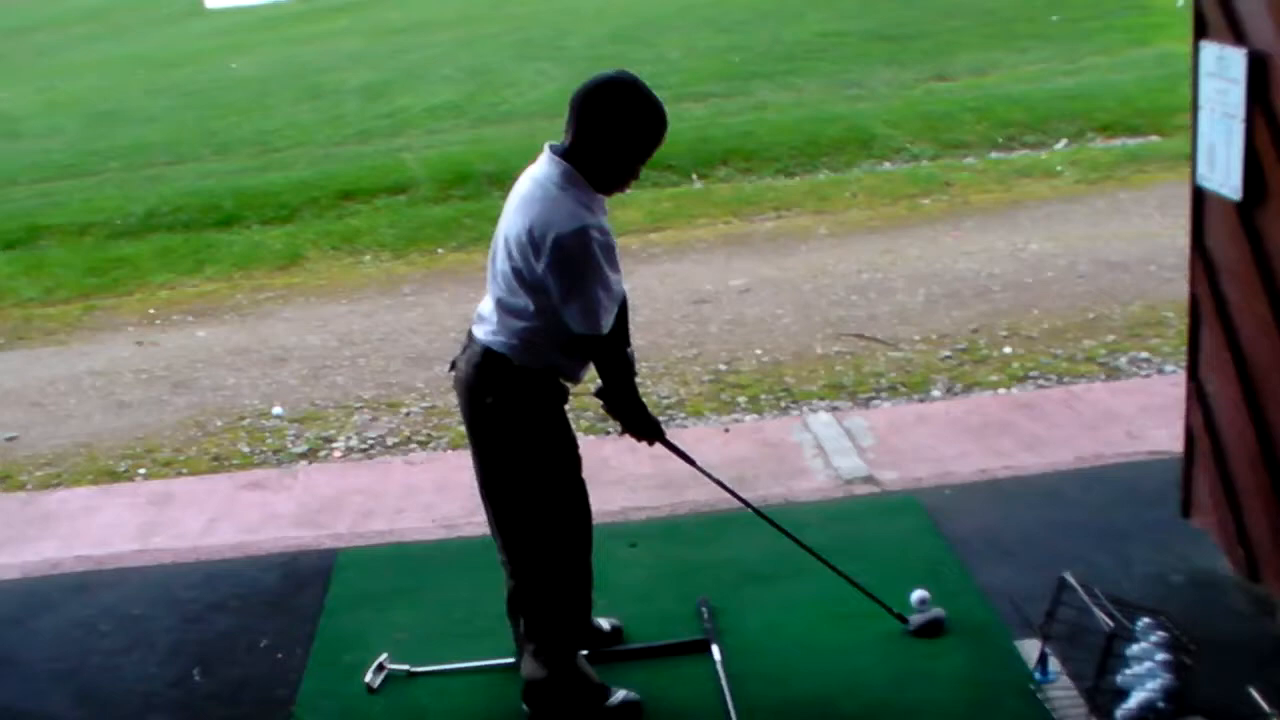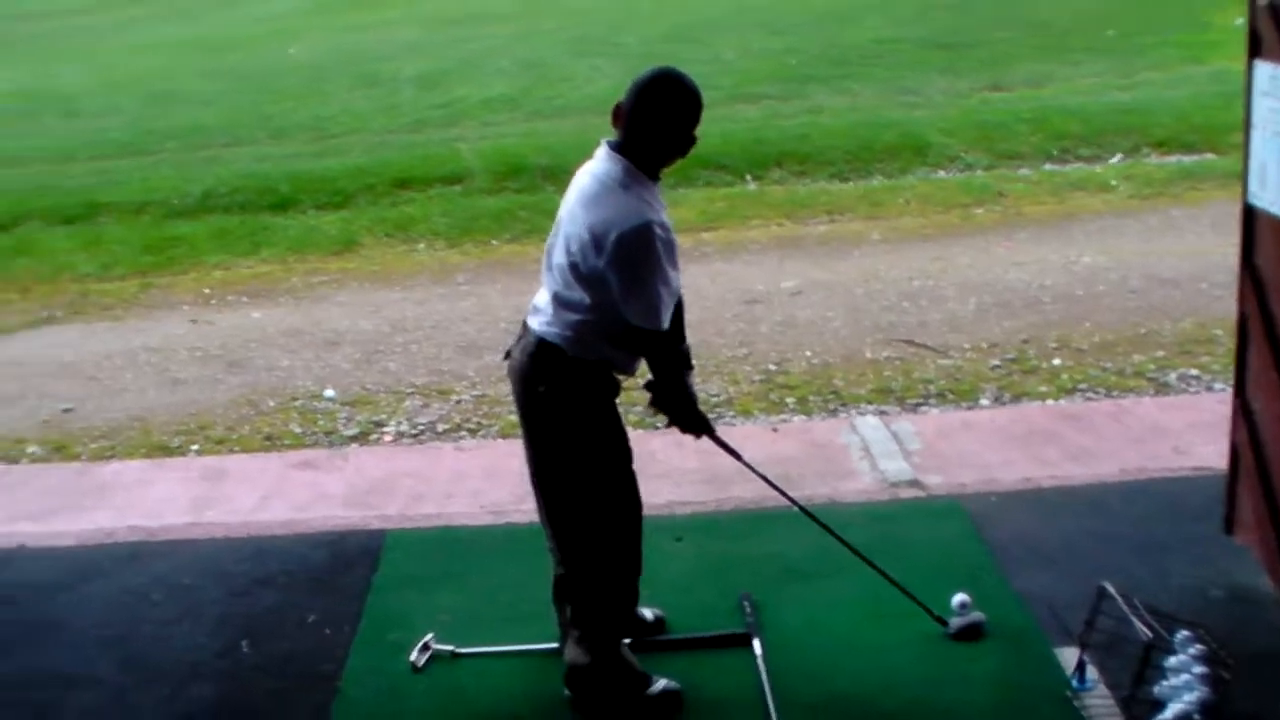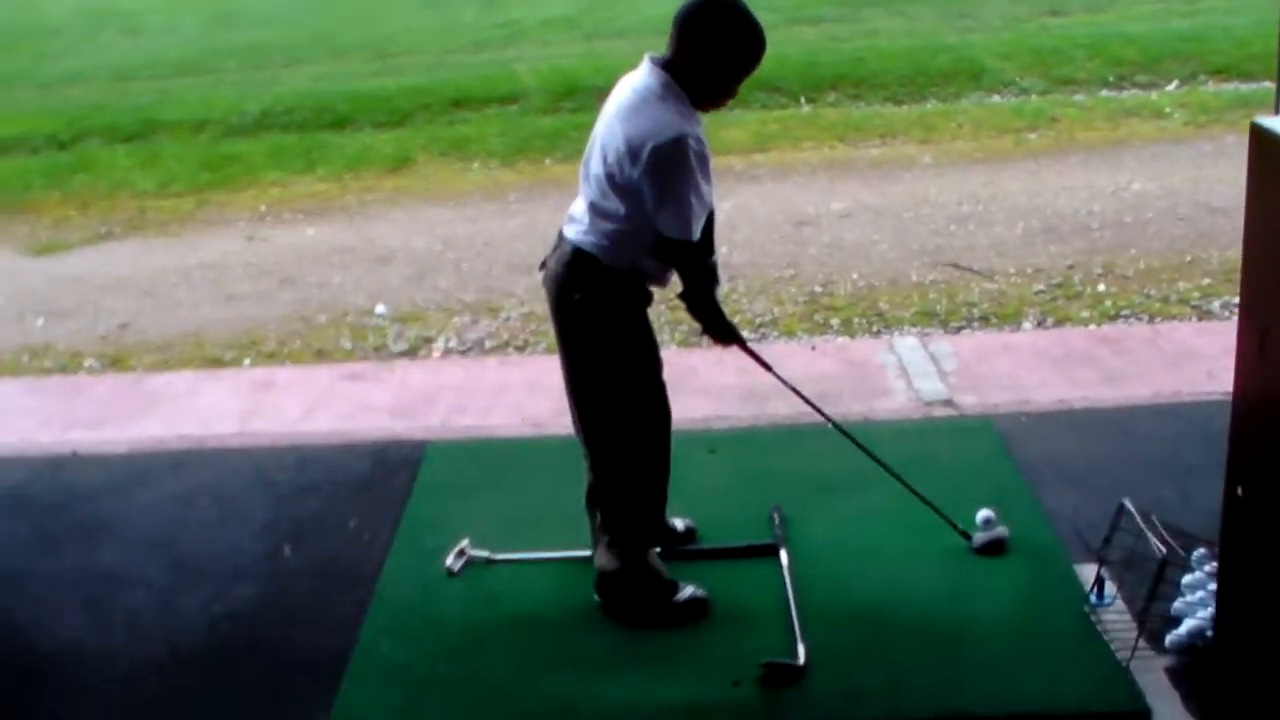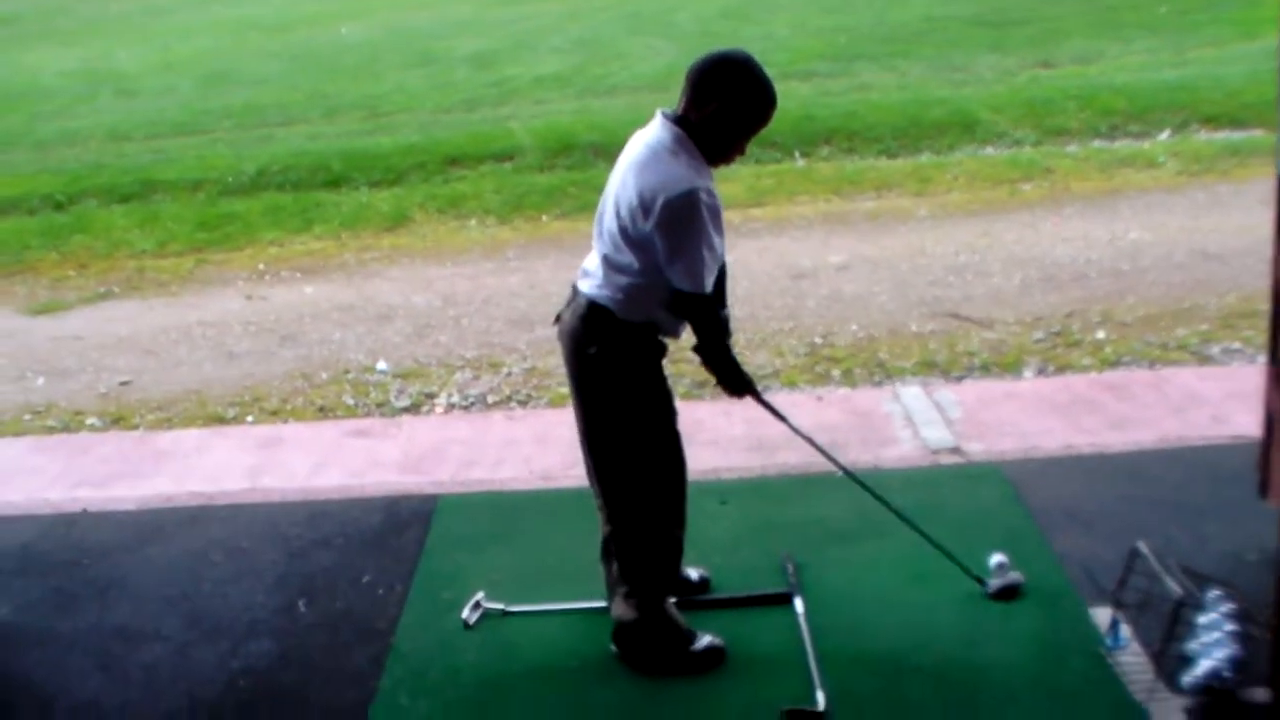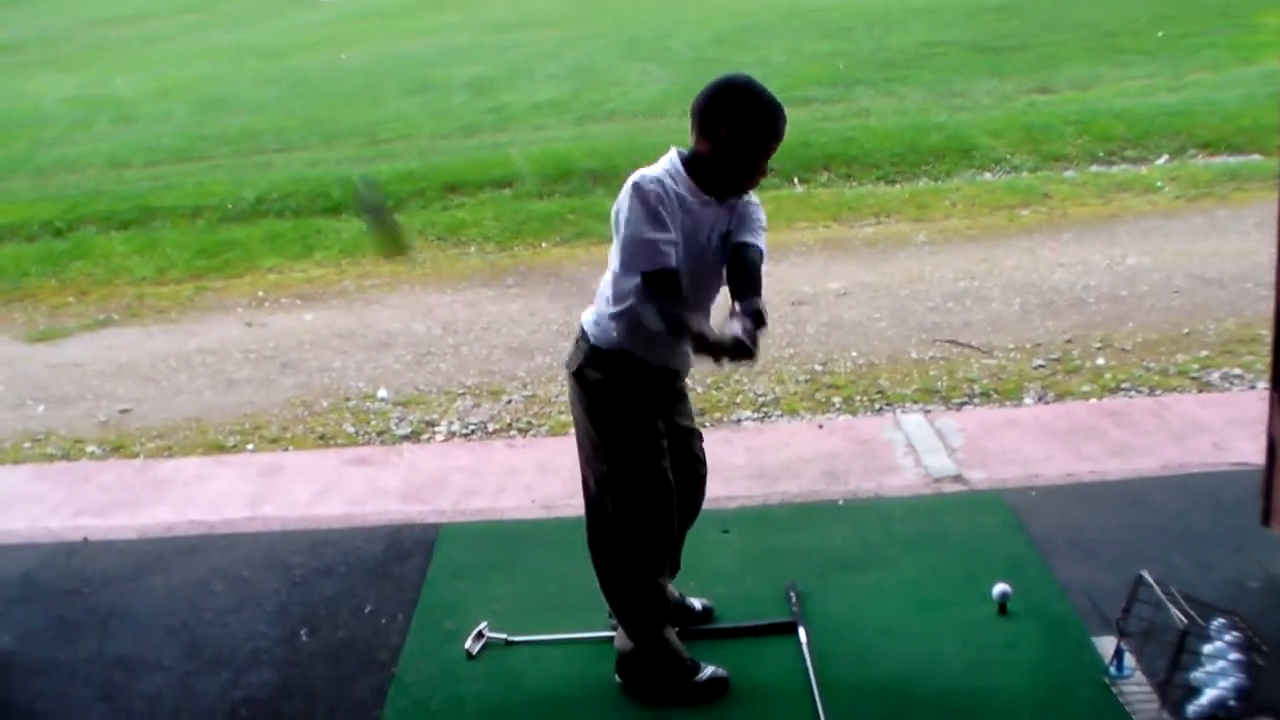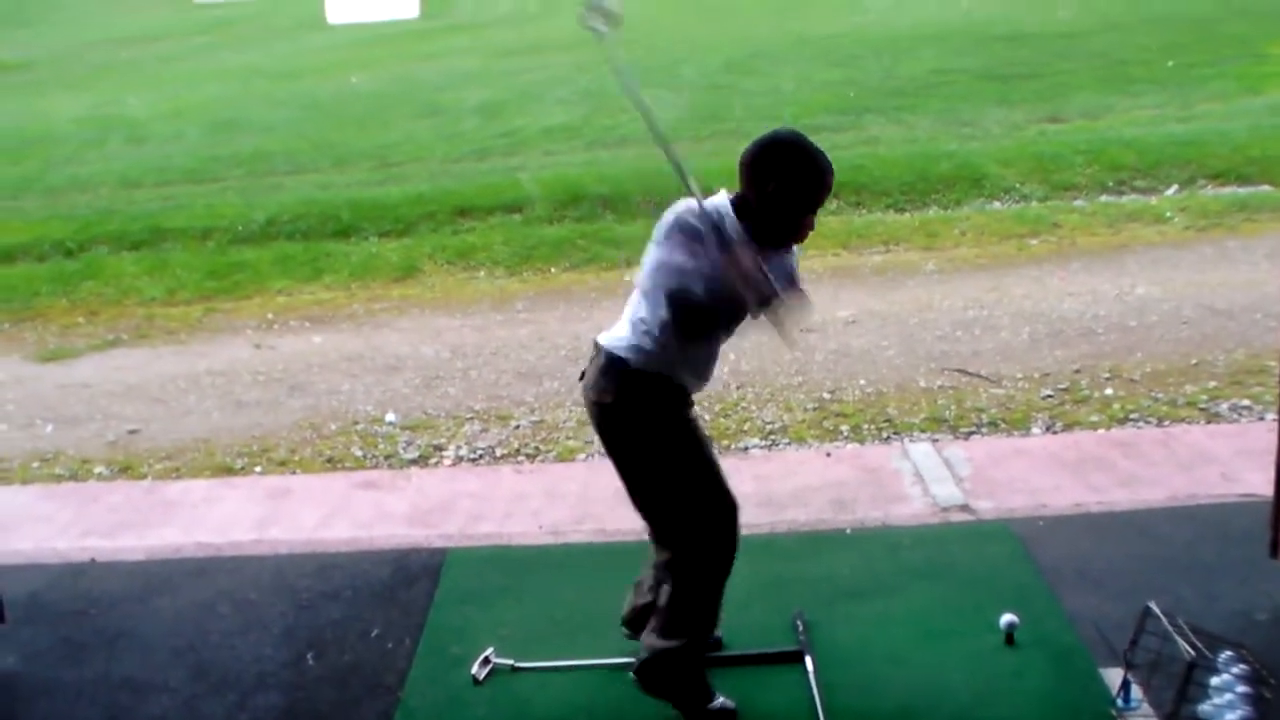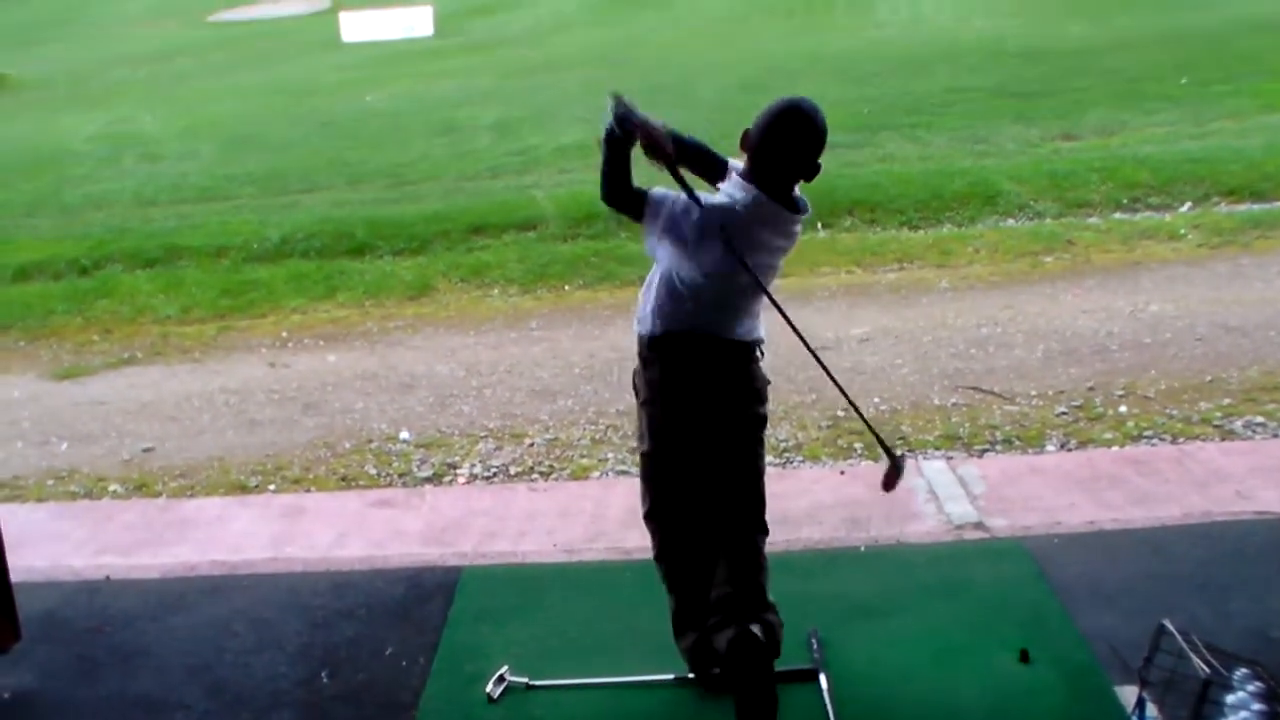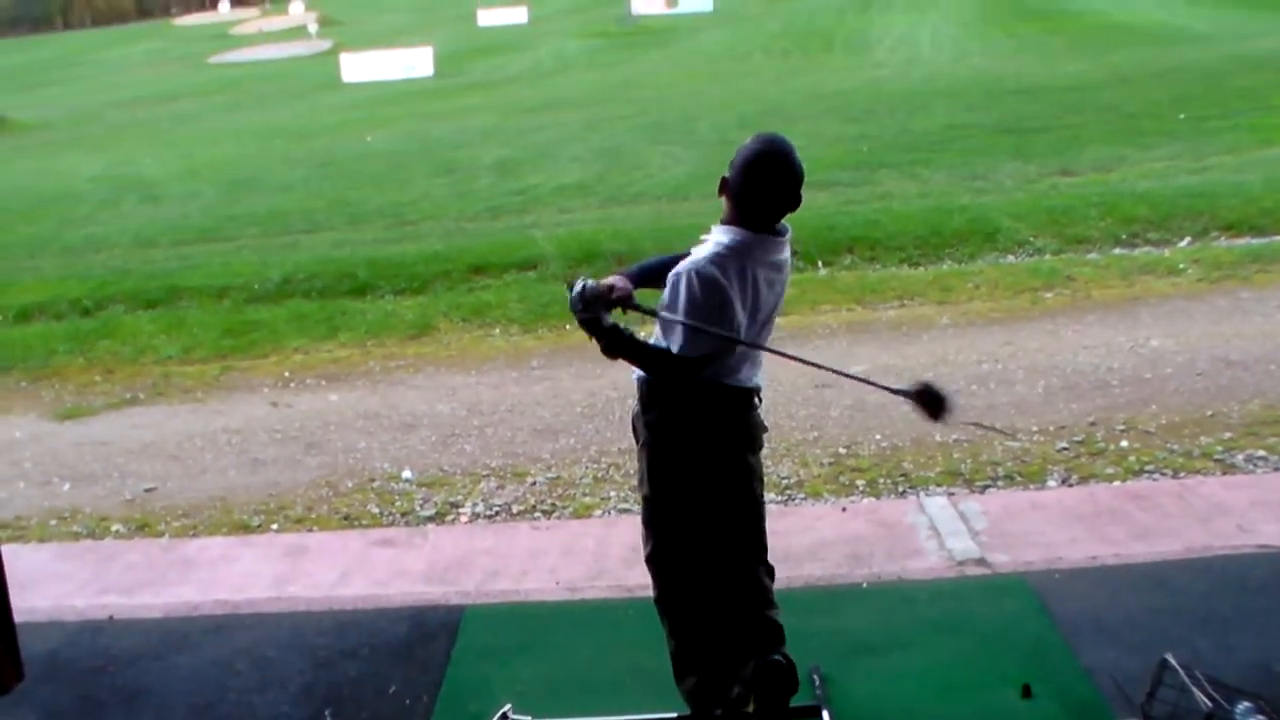
dt=0.5s
person 1, frame 1
left shoulder: (546, 175)
right shoulder: (573, 225)
left elbow: (604, 312)
right elbow: (597, 336)
left wrist: (622, 389)
right wrist: (630, 408)
left hip: (501, 368)
right hip: (513, 388)
left knee: (545, 521)
right knee: (549, 531)
left ankle: (561, 624)
person 1, frame 2
left shoulder: (600, 174)
right shoulder: (636, 222)
right elbow: (653, 330)
left wrist: (674, 378)
right wrist: (679, 399)
left hip: (551, 356)
right hip: (567, 377)
left knee: (587, 512)
right knee: (602, 518)
left ankle: (602, 613)
right ankle: (595, 666)
person 1, frame 3
left shoulder: (640, 84)
right shoulder: (673, 134)
right elbow: (681, 241)
left wrist: (701, 288)
right wrist: (709, 309)
left hip: (584, 267)
right hip: (600, 287)
left knee: (622, 421)
right knee: (633, 428)
left ankle: (633, 522)
right ankle: (626, 573)
person 1, frame 4
left shoulder: (651, 139)
right shoulder: (686, 189)
right elbow: (690, 295)
left wrist: (714, 333)
right wrist: (722, 359)
left hip: (596, 318)
right hip: (616, 340)
left knee: (632, 473)
right knee: (650, 480)
left ankle: (645, 571)
right ankle: (643, 623)
person 1, frame 5
left shoulder: (743, 208)
right shoulder: (651, 190)
left elbow: (745, 266)
right elbow: (660, 292)
left wrist: (747, 318)
right wrist: (699, 334)
left hip: (665, 369)
right hip: (613, 371)
left knee: (683, 485)
right knee: (638, 512)
left ankle: (651, 597)
right ankle: (648, 655)
person 1, frame 6
left shoulder: (774, 252)
right shoulder: (688, 224)
left elbow: (780, 292)
right elbow: (686, 321)
left wrist: (757, 289)
right wrist: (741, 295)
left hip: (660, 389)
right hip: (633, 389)
left knee: (701, 512)
right knee: (709, 526)
left ankle: (658, 616)
right ankle: (674, 663)
person 1, frame 7
left shoulder: (709, 215)
right shoulder: (790, 211)
left elbow: (618, 199)
right elbow: (717, 166)
left wrist: (620, 139)
right wrist: (661, 137)
left hip: (673, 365)
right hip: (735, 367)
left knee: (675, 513)
right knee: (738, 514)
left ankle: (704, 641)
right ankle: (745, 631)
person 1, frame 8
left shoulder: (701, 274)
right shoulder: (775, 248)
left elbow: (675, 366)
left wrist: (603, 330)
right wrist: (628, 280)
left hip: (679, 416)
right hip: (736, 411)
left knee: (678, 559)
right knee: (742, 552)
right ankle: (762, 660)
